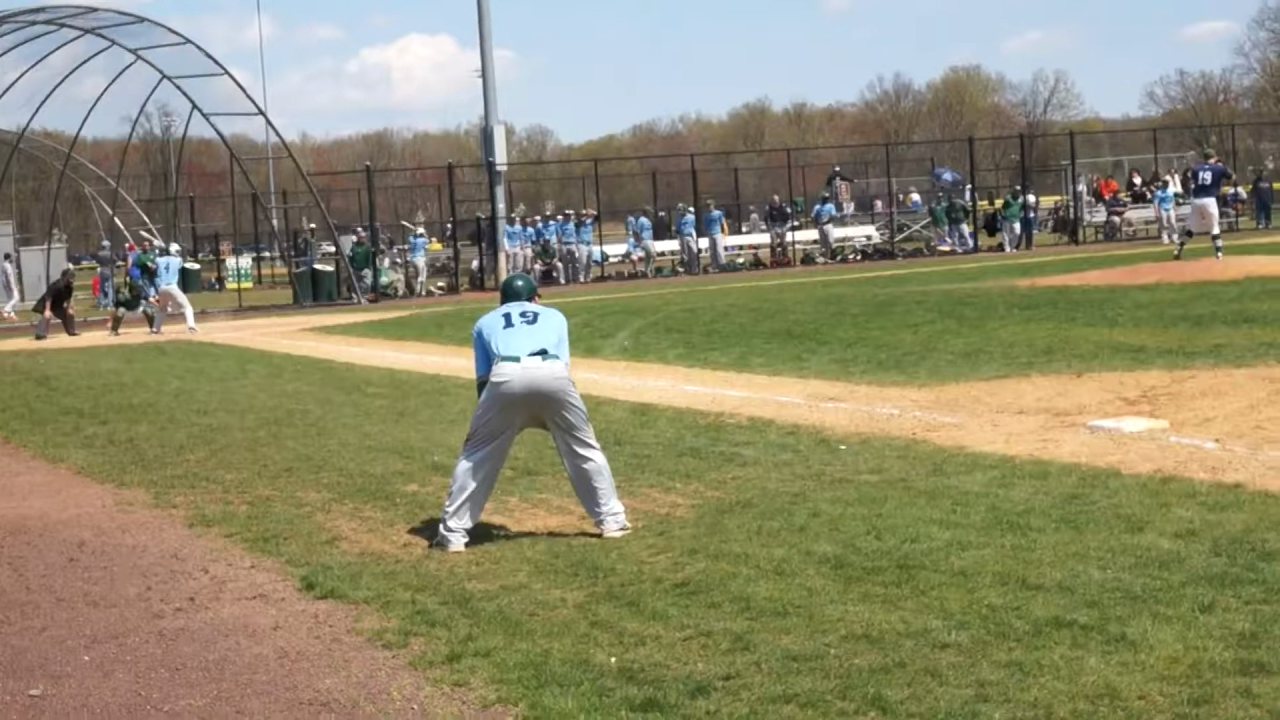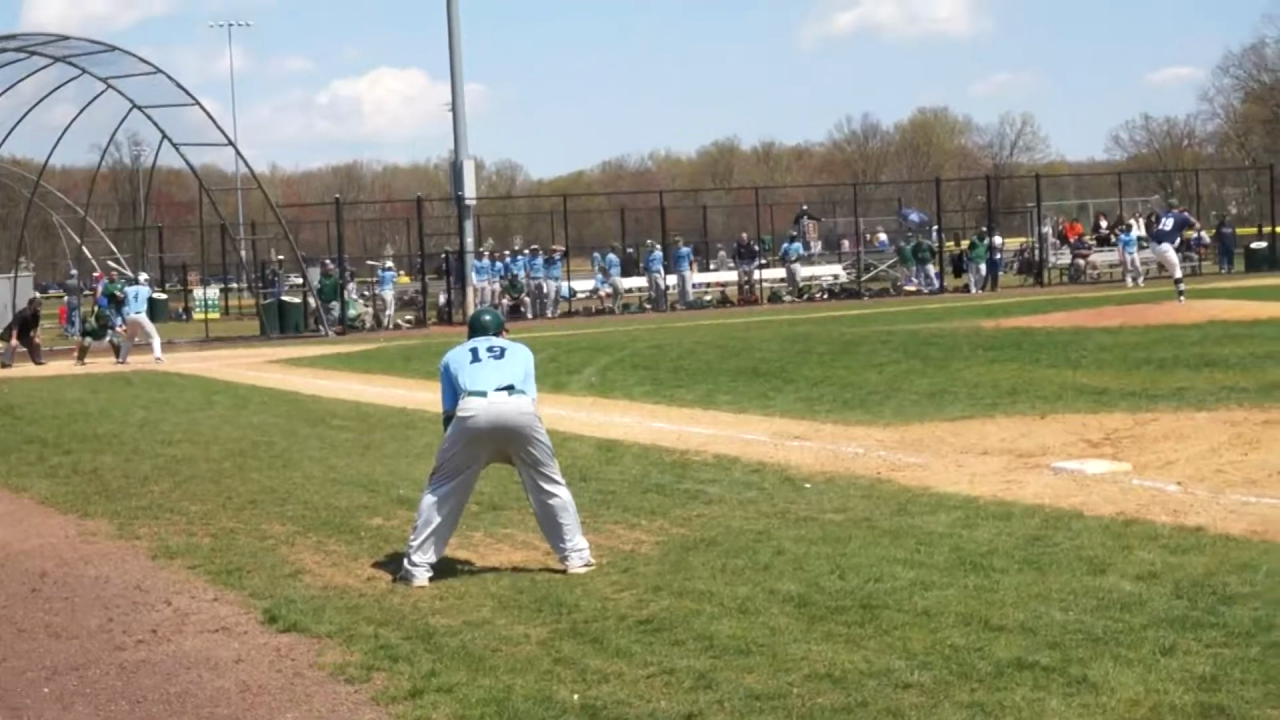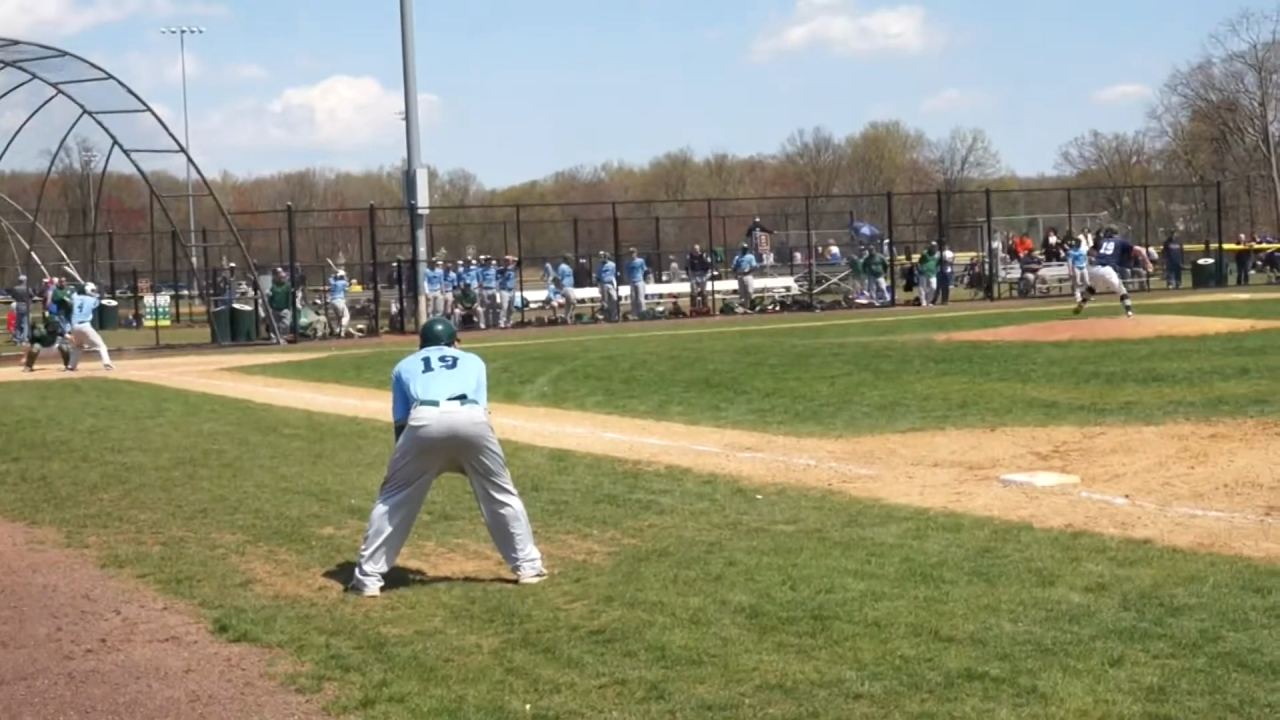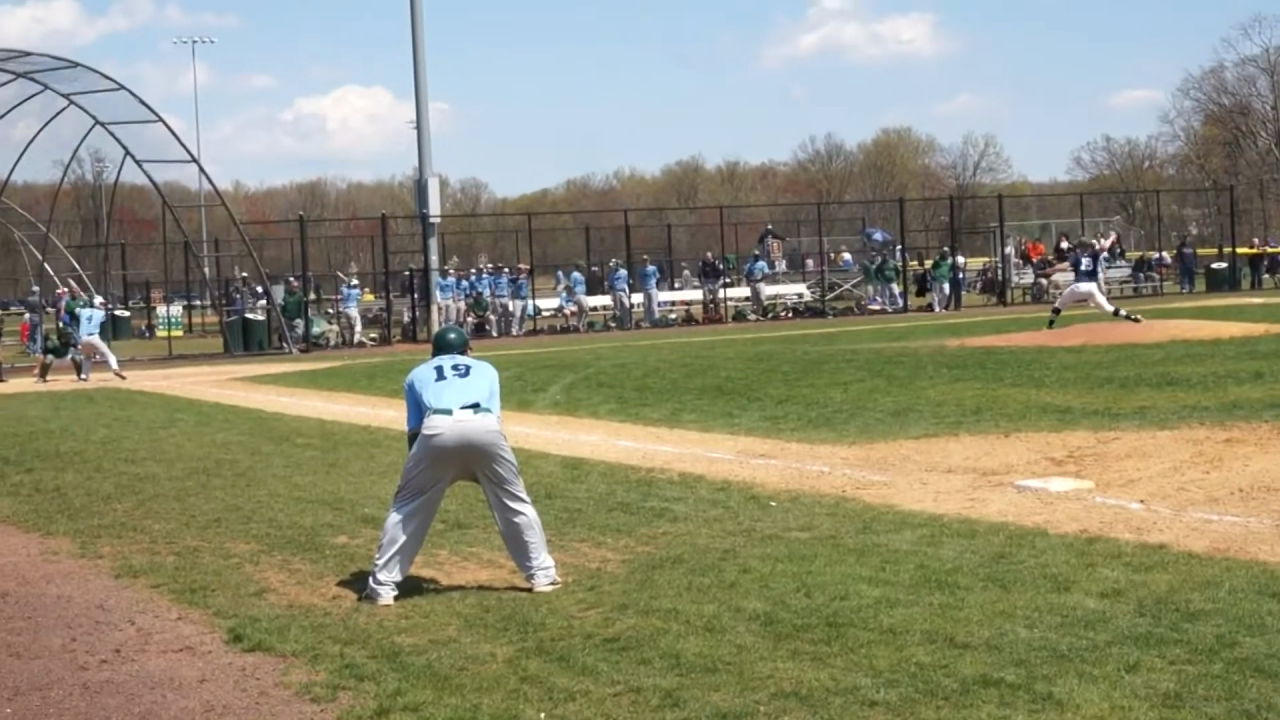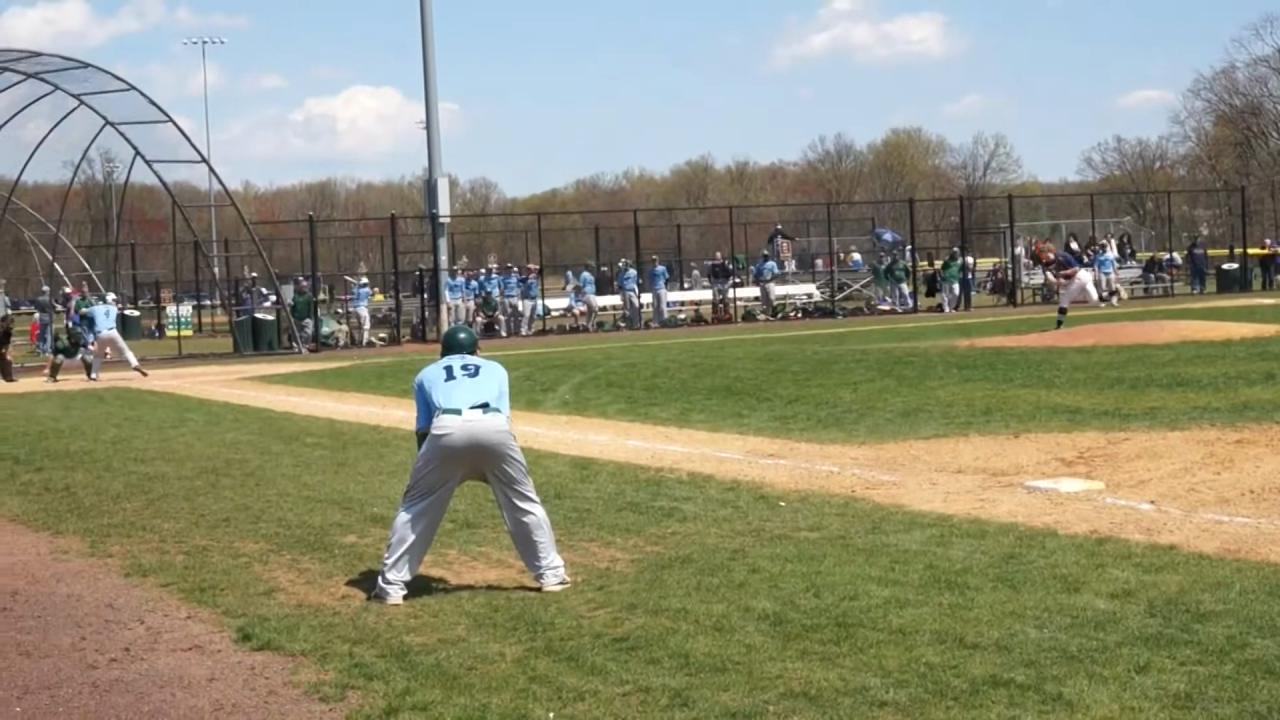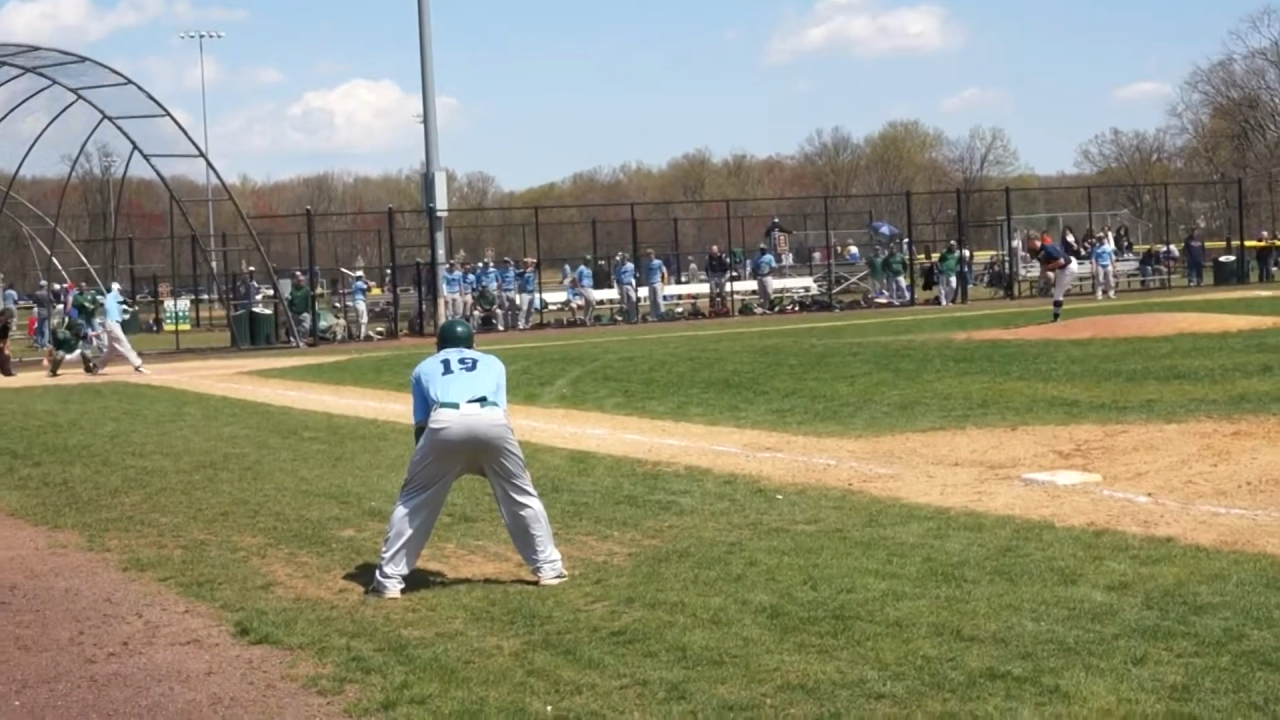
dt=0.3s
person 1, frame 1
left shoulder: (486, 322)
right shoulder: (553, 315)
left elbow: (483, 379)
left wrist: (492, 422)
right wrist: (549, 417)
left hip: (506, 377)
right hip: (552, 374)
left knee: (476, 456)
right knee: (584, 449)
left ankle: (453, 534)
right ankle: (611, 520)
person 1, frame 2
left shoulder: (453, 356)
right shoulder: (521, 350)
left elbow: (449, 413)
left wrist: (458, 456)
right wrist: (515, 454)
left hip: (472, 412)
right hip: (518, 410)
left knee: (442, 490)
right knee: (549, 485)
left ankle: (416, 568)
right ankle: (576, 557)
person 1, frame 3
left shoulder: (405, 366)
right shoulder: (473, 360)
left elbow: (401, 422)
left wrist: (411, 465)
right wrist: (467, 462)
left hip: (425, 421)
right hip: (471, 420)
left knee: (394, 498)
right knee: (502, 495)
left ankle: (368, 578)
right ankle: (528, 567)
person 1, frame 4
left shoulder: (417, 374)
right shoulder: (485, 369)
left elbow: (414, 431)
left wrist: (423, 474)
right wrist: (481, 472)
left hip: (437, 429)
right hip: (484, 428)
left knee: (407, 508)
right knee: (515, 503)
left ankle: (382, 587)
right ankle: (542, 575)
person 1, frame 5
left shoulder: (427, 374)
right shoulder: (495, 368)
left elbow: (423, 431)
left wrist: (434, 473)
right wrist: (490, 471)
left hip: (447, 430)
right hip: (493, 427)
left knee: (416, 507)
right knee: (525, 503)
left ankle: (391, 586)
right ankle: (551, 575)
person 1, frame 6
left shoulder: (424, 368)
right shoulder: (492, 362)
left elbow: (421, 424)
left wrist: (427, 465)
right wrist: (487, 463)
left hip: (444, 423)
right hip: (492, 421)
left knee: (414, 501)
right knee: (522, 496)
left ankle: (389, 580)
right ankle: (548, 567)
